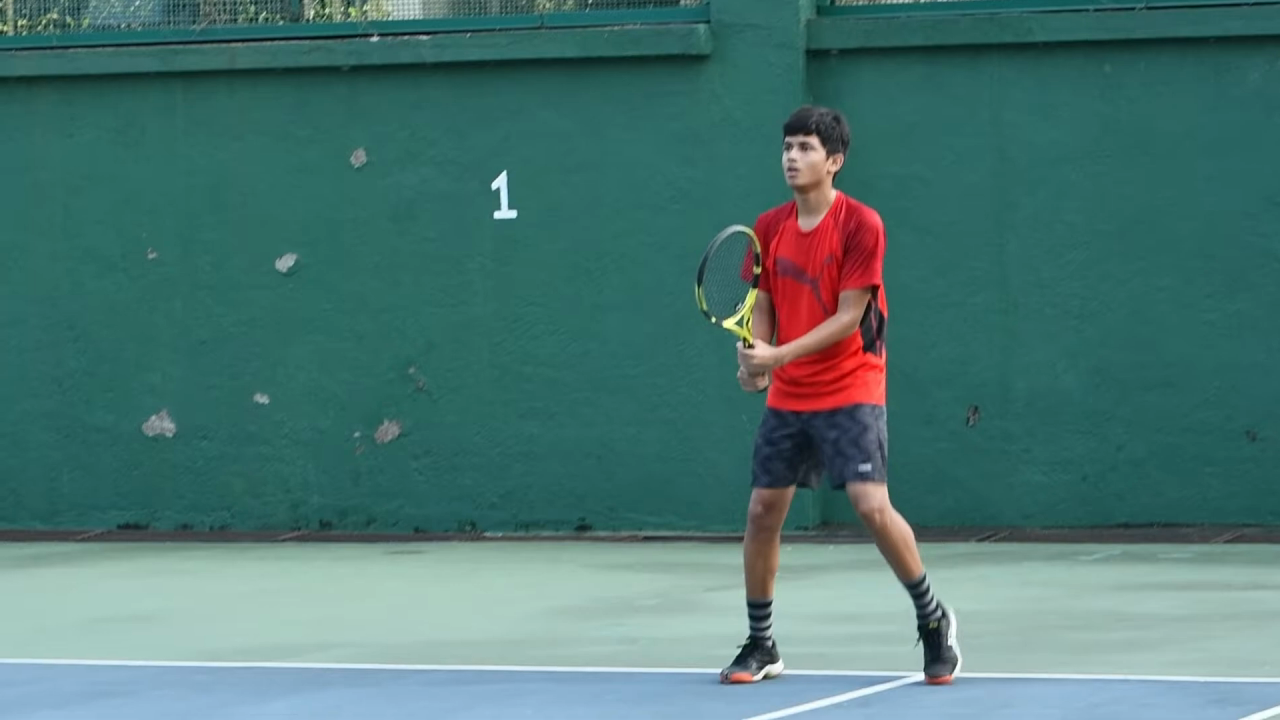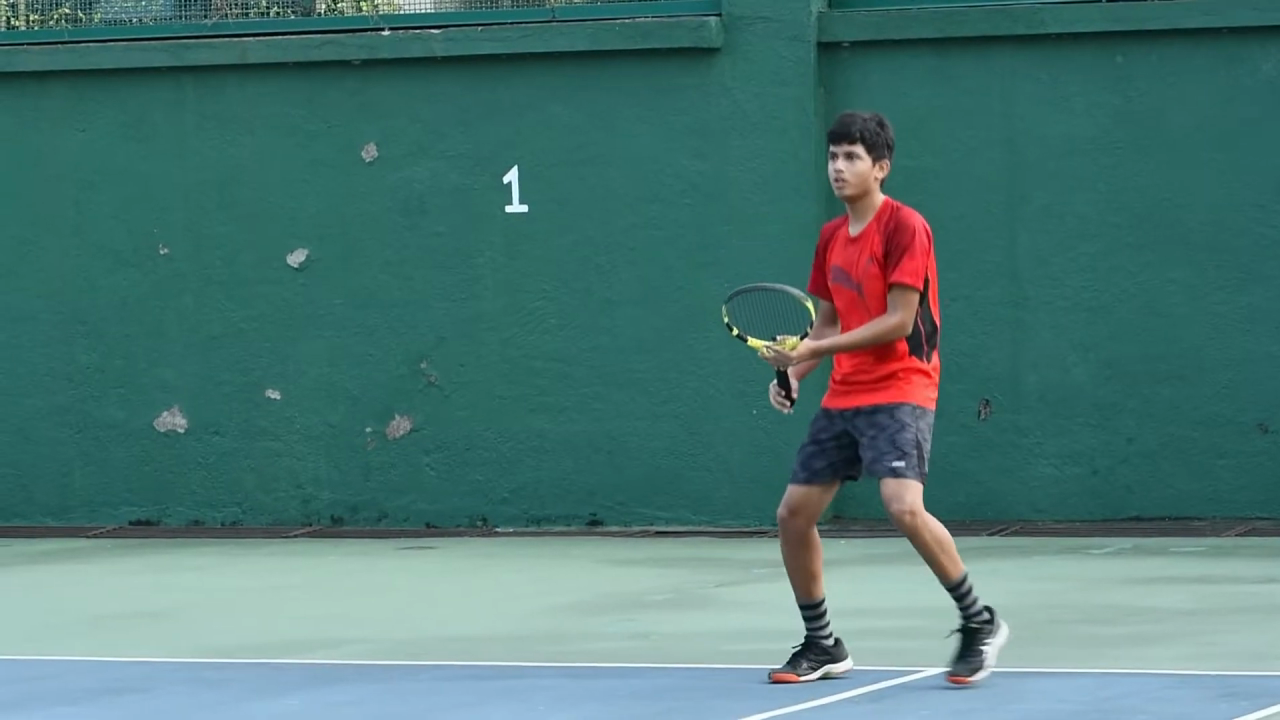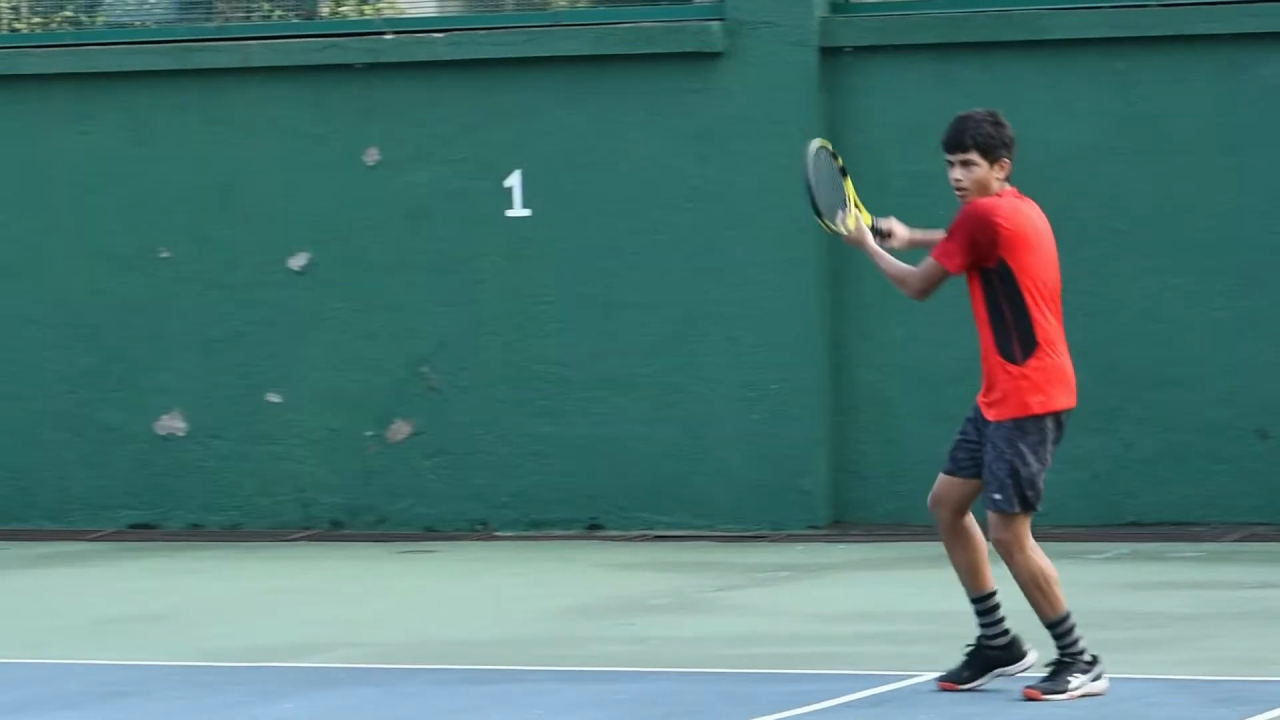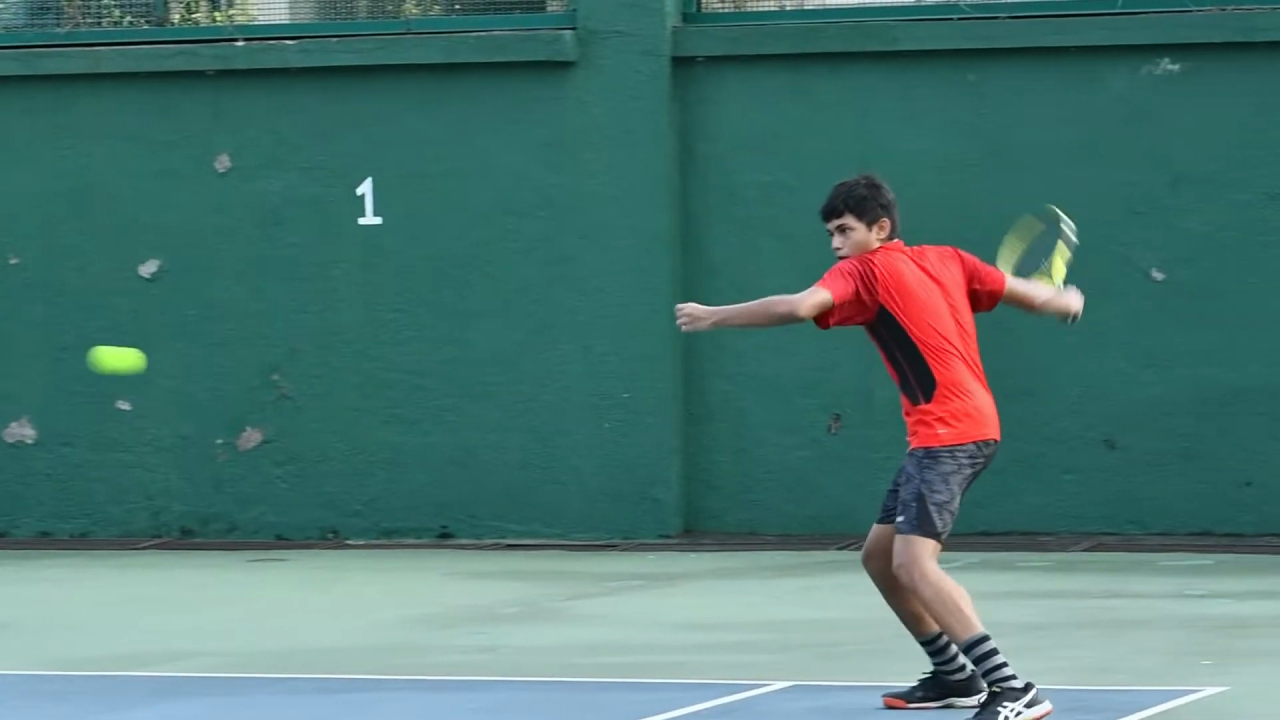
dt=1s
person 1, frame 1
left shoulder: (861, 224)
right shoulder: (769, 226)
left elbow: (848, 317)
left wrist: (780, 355)
right wrist: (755, 358)
left hip: (850, 392)
right hip: (787, 397)
left knee: (872, 506)
right knee: (761, 512)
left ankle: (932, 617)
right ankle: (760, 644)
person 1, frame 2
left shoulder: (905, 226)
right shoulder: (831, 236)
left elbow: (900, 321)
left wrist: (814, 348)
right wrist: (795, 371)
left hip: (900, 392)
right hip: (842, 398)
left knee: (903, 506)
right knee: (793, 517)
left ankle: (979, 621)
right ankle: (822, 644)
person 1, frame 3
left shoulder: (986, 214)
right shoulder: (1017, 210)
left elbow: (918, 286)
left wrist: (867, 245)
right wrist: (913, 237)
left hip: (1028, 397)
right hip: (1000, 397)
left knee: (1008, 534)
right knee: (946, 504)
left ankle: (1080, 662)
right ankle: (998, 641)
person 1, frame 4
left shoulder: (864, 271)
right shoulder: (948, 260)
left elbow: (798, 307)
right elbow: (1027, 295)
left wrist: (712, 316)
right wrist: (1066, 301)
left hip: (947, 435)
right hip: (957, 431)
left knee: (913, 564)
right knee: (878, 556)
right ankle: (954, 674)
